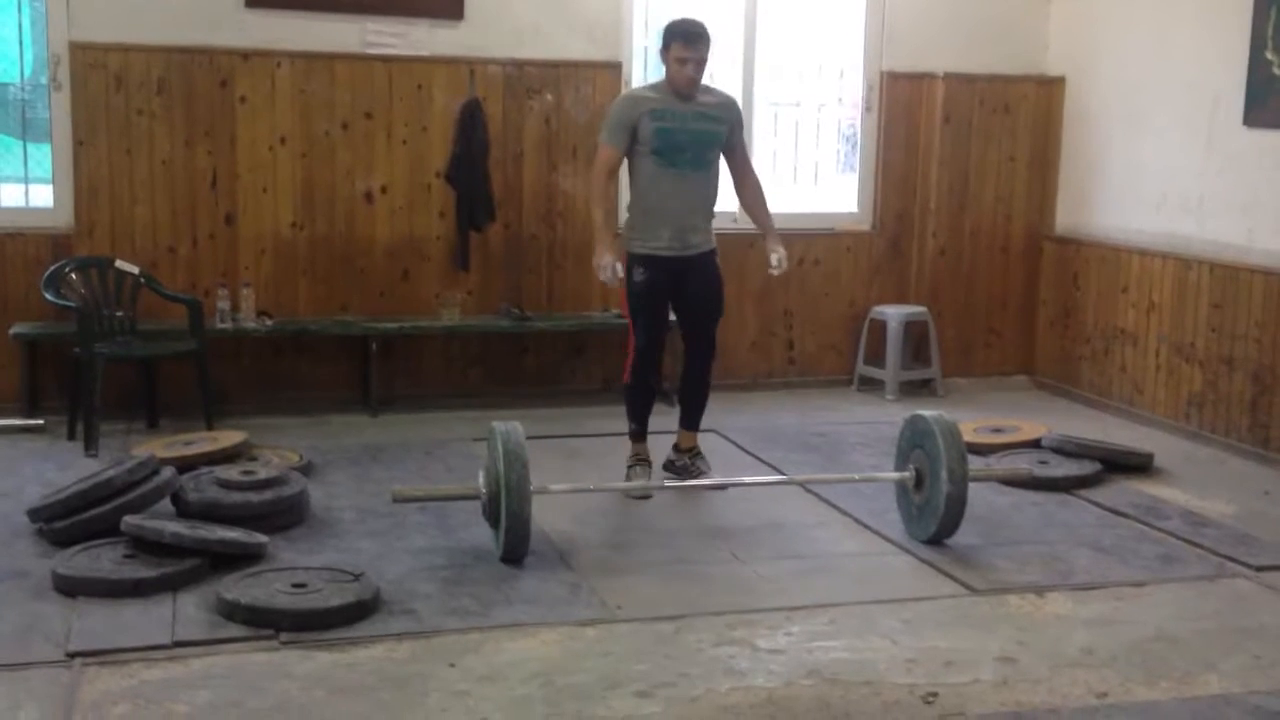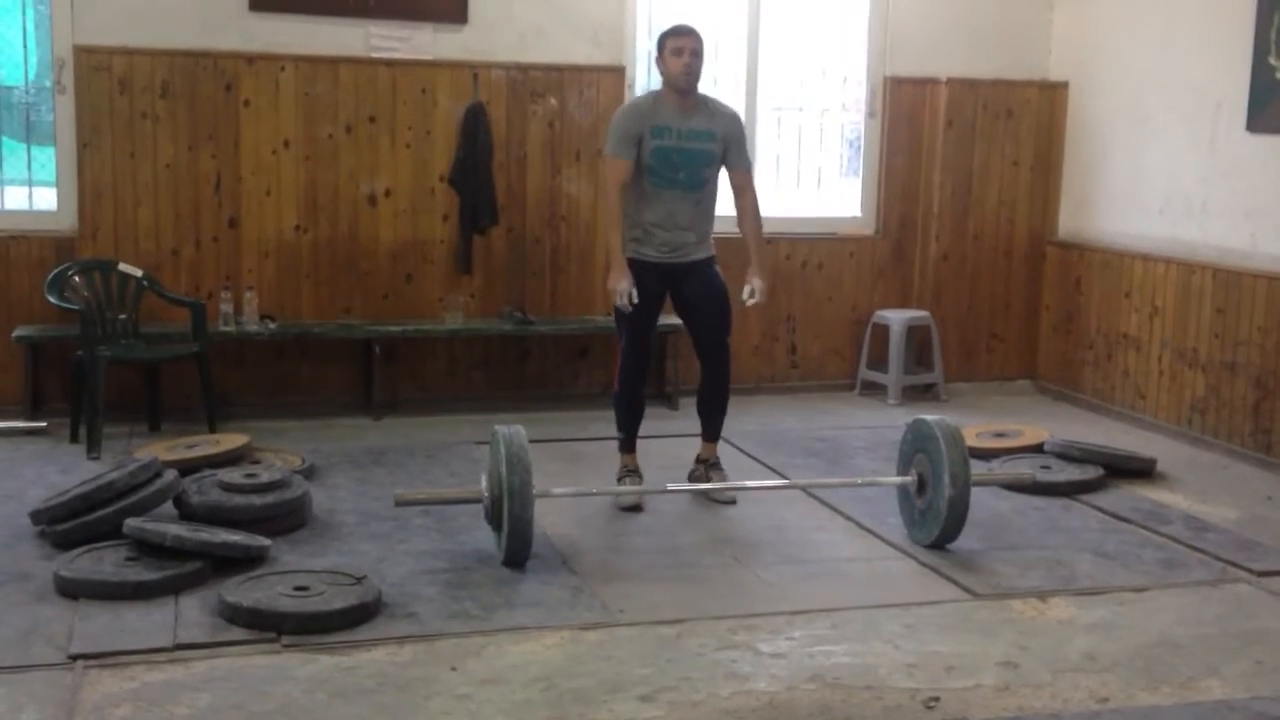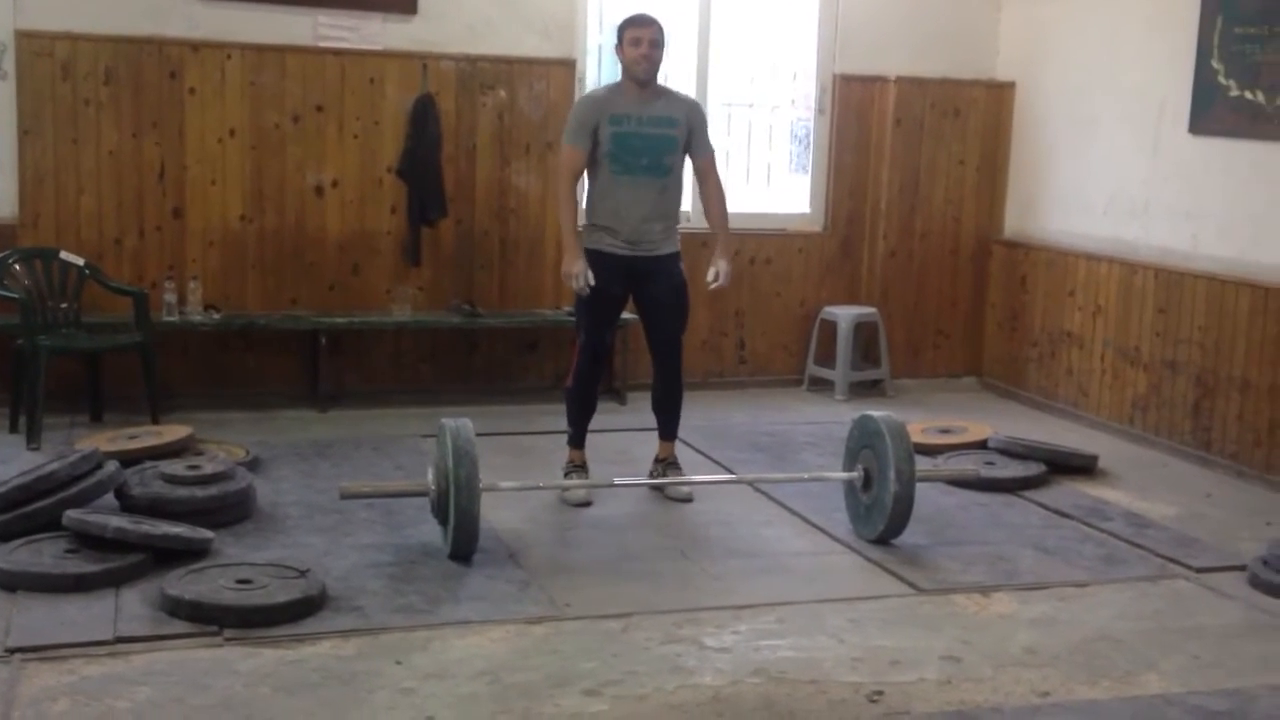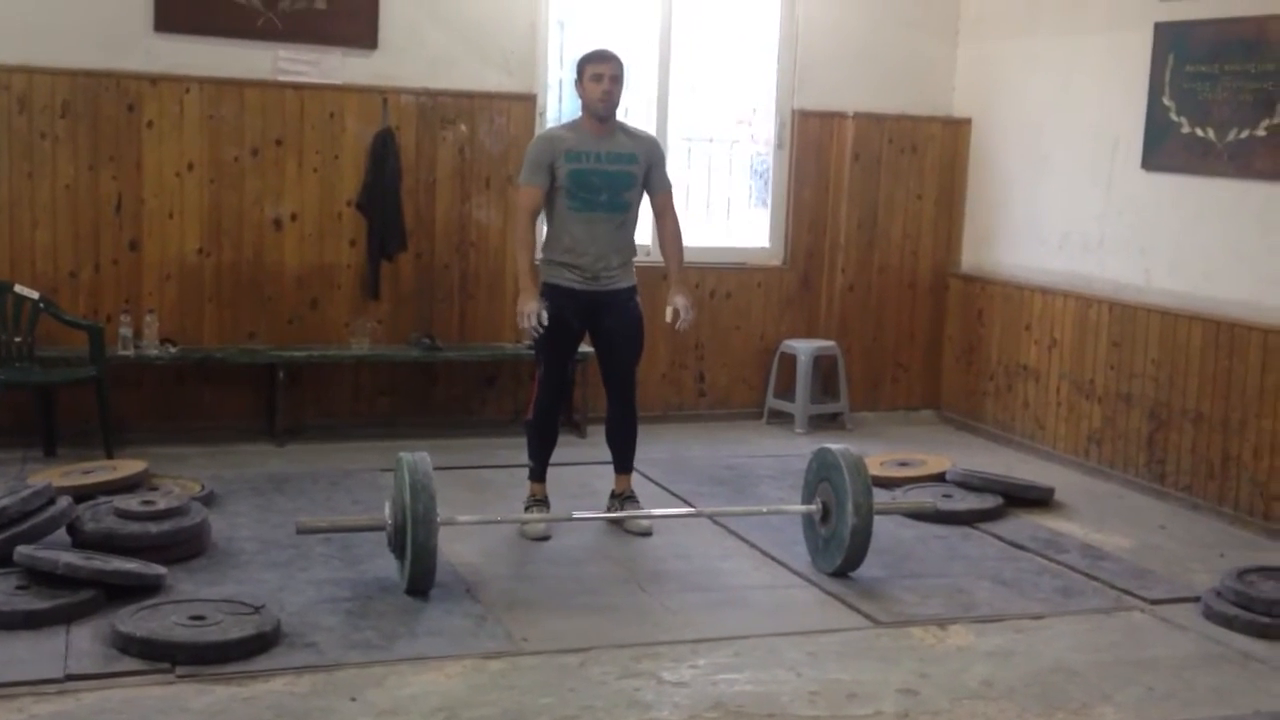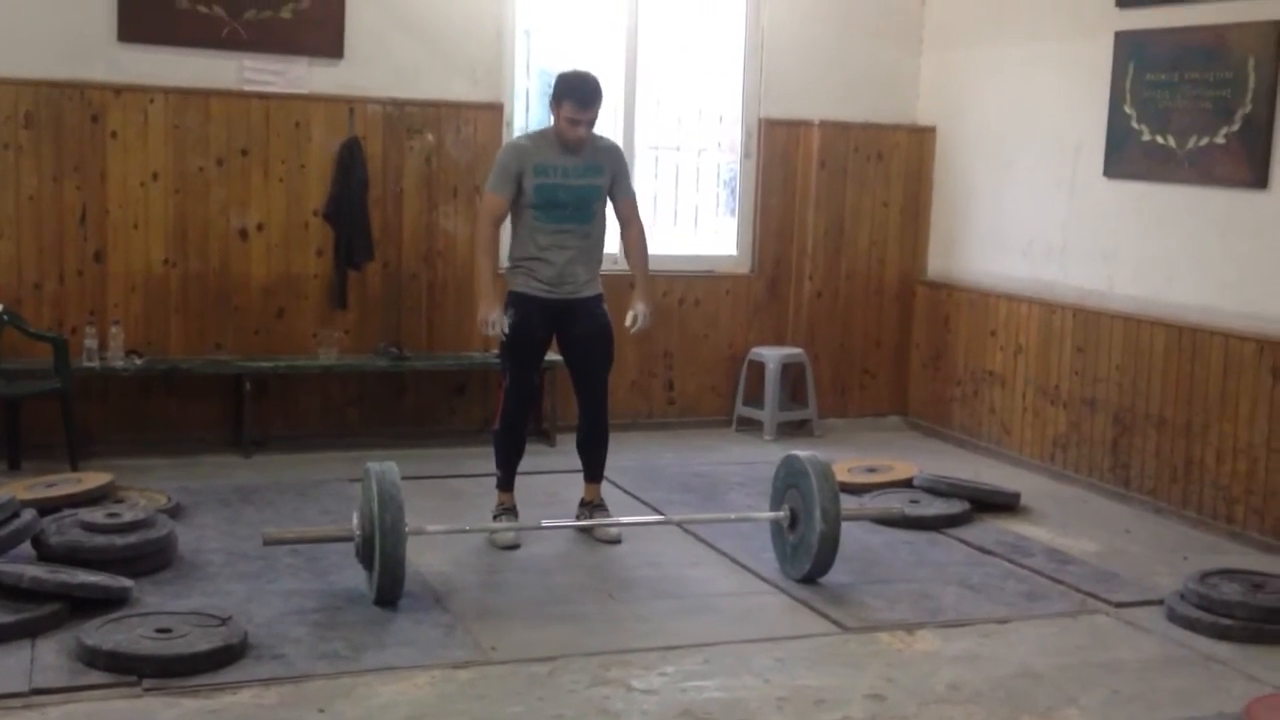
dt=1s
person 1, frame 1
left shoulder: (724, 108)
right shoulder: (634, 105)
left elbow: (744, 176)
right elbow: (602, 174)
left wrist: (771, 236)
right wrist: (604, 241)
left hip: (700, 253)
right hip: (647, 253)
left knee: (702, 351)
right knee: (646, 353)
left ankle: (685, 450)
right ankle: (638, 454)
person 1, frame 2
left shoulder: (726, 121)
right shoulder: (634, 116)
left elbow: (744, 194)
right elbow: (614, 193)
left wrist: (755, 266)
right wrist: (618, 265)
left hip: (697, 258)
right hip: (642, 258)
left knee: (717, 358)
right knee: (634, 361)
left ankle: (707, 460)
right ankle: (628, 466)
person 1, frame 3
left shoulder: (687, 110)
right shoulder: (594, 106)
left elbow: (708, 179)
right elbow: (568, 178)
left wrist: (721, 248)
right wrist: (572, 249)
left hip: (662, 255)
right hip: (604, 253)
left knee: (669, 358)
right knee: (591, 357)
left ankle: (665, 459)
right ankle: (575, 462)
person 1, frame 4
left shoulder: (645, 147)
right shoulder: (550, 144)
left elbow: (665, 216)
right elbow: (526, 218)
left wrist: (677, 287)
right wrist: (527, 289)
left hip: (619, 291)
right hip: (561, 288)
left knee: (623, 393)
right knee: (550, 393)
left ankle: (622, 493)
right ankle: (536, 496)
person 1, frame 5
left shoulder: (610, 155)
right shoulder: (519, 153)
left elbow: (630, 223)
right elbow: (489, 224)
left wrist: (641, 292)
right wrist: (488, 297)
left hip: (586, 299)
right hip: (528, 297)
left knee: (595, 401)
right knee: (518, 401)
left ankle: (592, 501)
right ankle: (505, 505)
